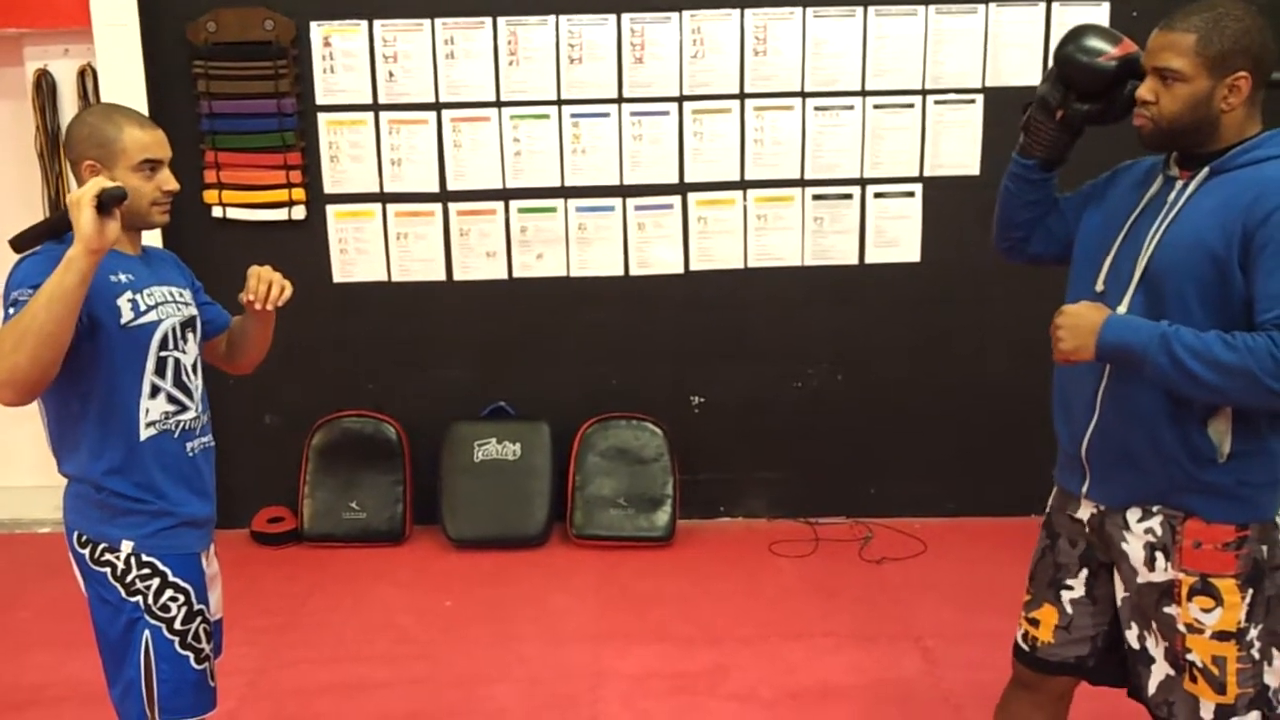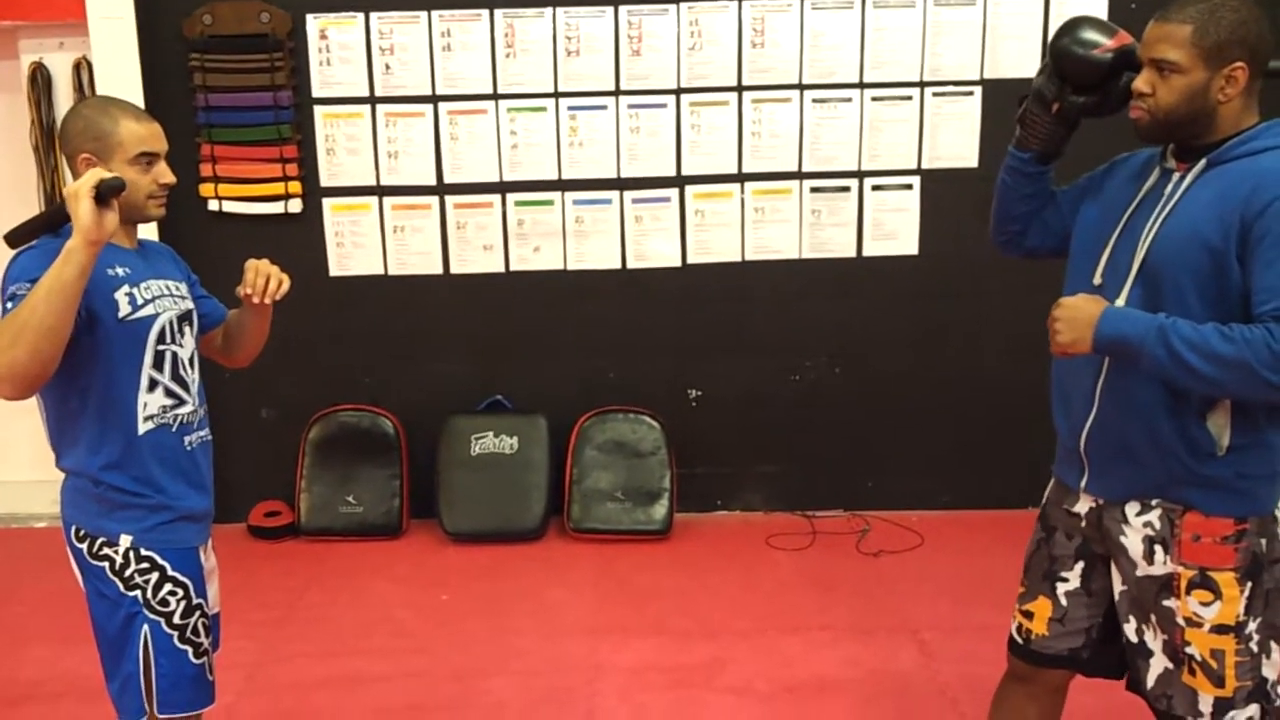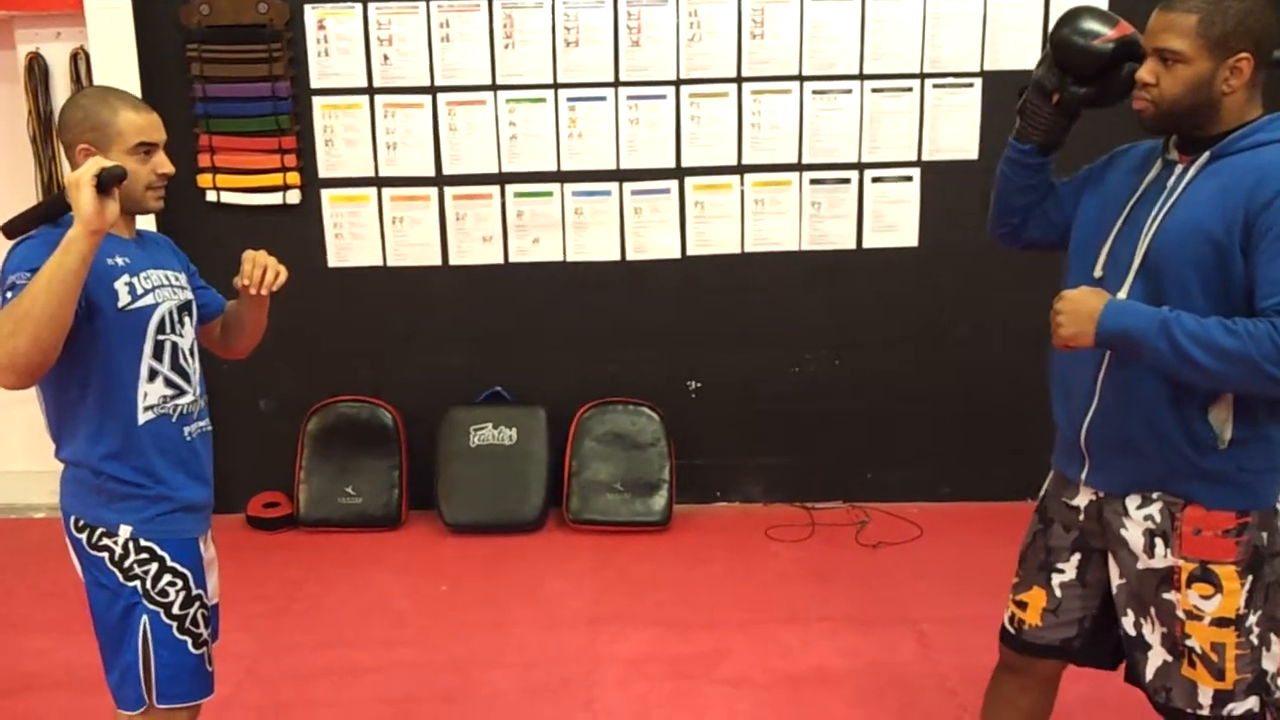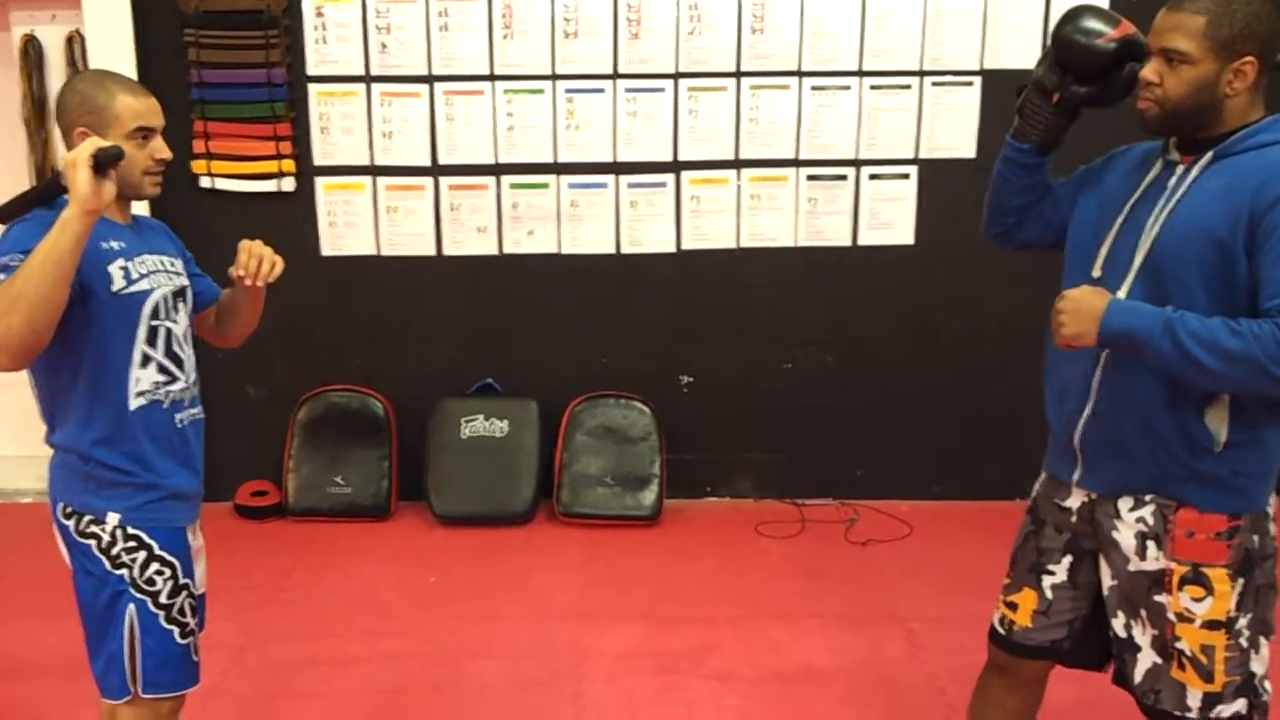
dt=0.4s
person 1, frame 1
right shoulder: (1131, 183)
right elbow: (1021, 236)
left wrist: (1119, 338)
right wrist: (1044, 133)
left hip: (1200, 517)
right hip: (1087, 494)
person 1, frame 2
right shoulder: (1130, 175)
right elbow: (1018, 229)
left wrist: (1115, 329)
right wrist: (1041, 128)
left hip: (1200, 513)
right hip: (1086, 487)
person 1, frame 3
right shoulder: (1129, 168)
right elbow: (1016, 221)
left wrist: (1117, 321)
right wrist: (1040, 116)
left hip: (1199, 504)
right hip: (1083, 481)
right knee: (1026, 656)
person 1, frame 4
right shoulder: (1127, 169)
right elbow: (1012, 222)
left wrist: (1120, 323)
right wrist: (1041, 114)
left hip: (1192, 508)
right hip: (1075, 481)
right knee: (1014, 657)
person 2, frame 1
left shoulder: (169, 267)
right shoulder: (53, 268)
left elbow: (234, 356)
left wrist: (261, 308)
right wrist: (86, 252)
left hip: (187, 521)
right hip: (129, 533)
person 2, frame 2
left shoulder: (165, 261)
right shoulder: (51, 261)
left elbow: (231, 350)
left wrist: (258, 302)
right wrist: (85, 244)
left hip: (184, 514)
right hip: (128, 527)
person 2, frame 3
left shoulder: (163, 251)
left elbow: (229, 341)
left wrist: (256, 293)
right wrist: (86, 231)
left hip: (182, 505)
right hip: (125, 517)
person 2, frame 4
left shoulder: (159, 237)
left elbow: (223, 328)
left wrist: (250, 281)
right wrist: (81, 212)
left hip: (170, 493)
right hip: (116, 504)
